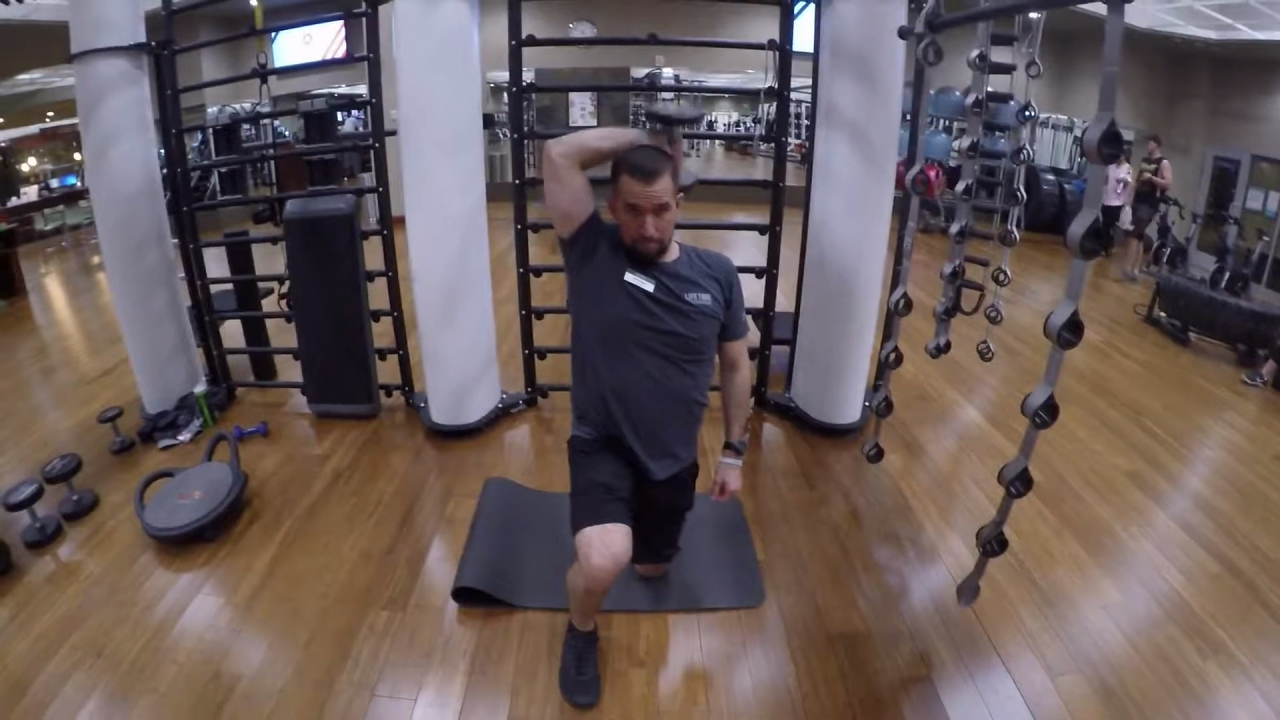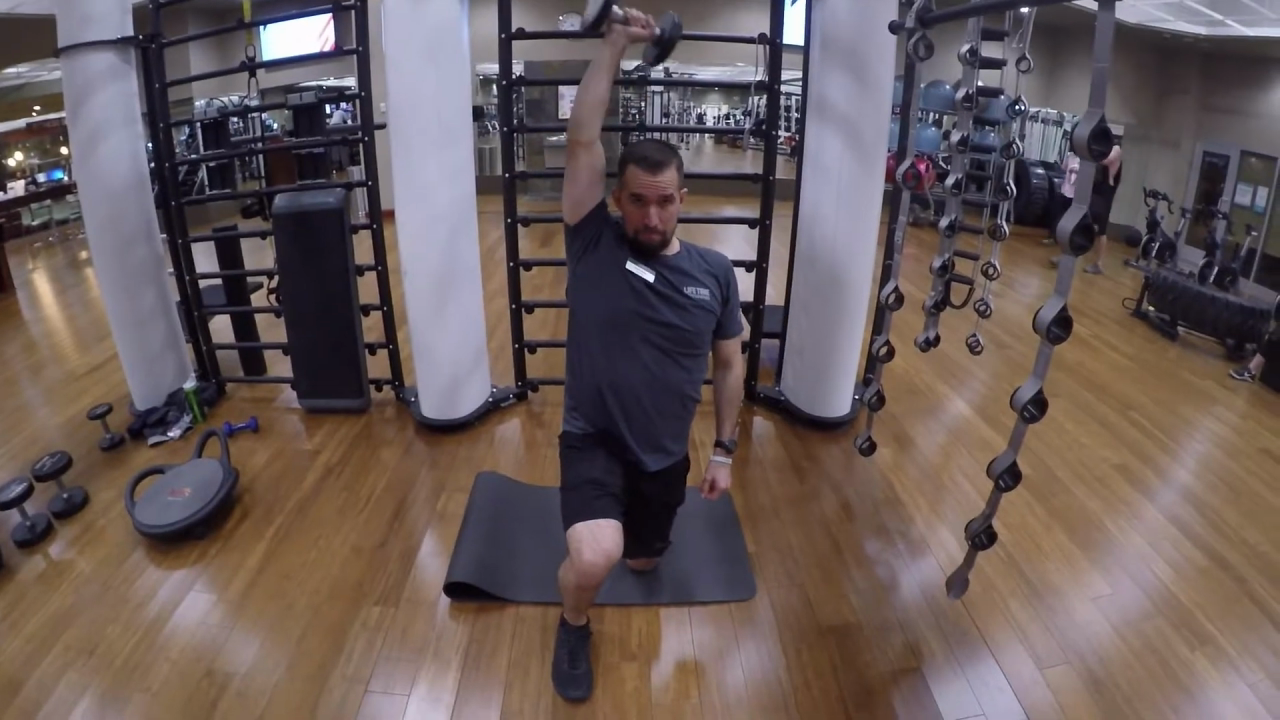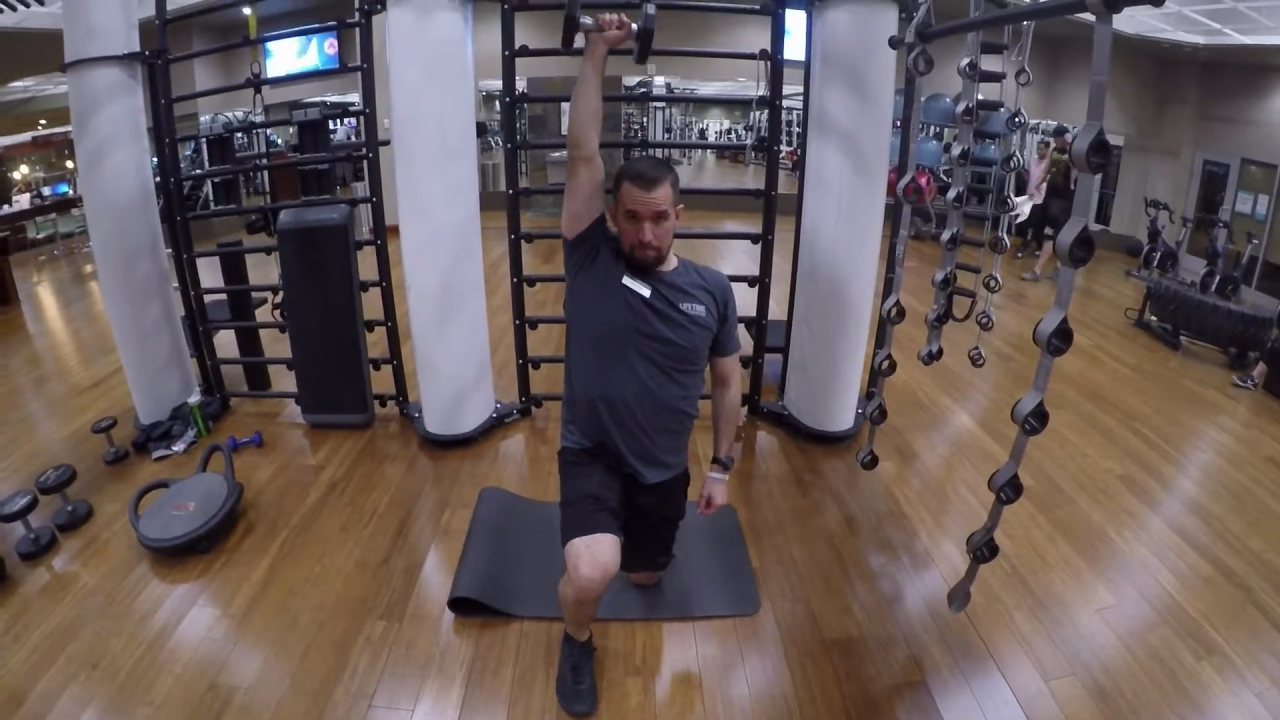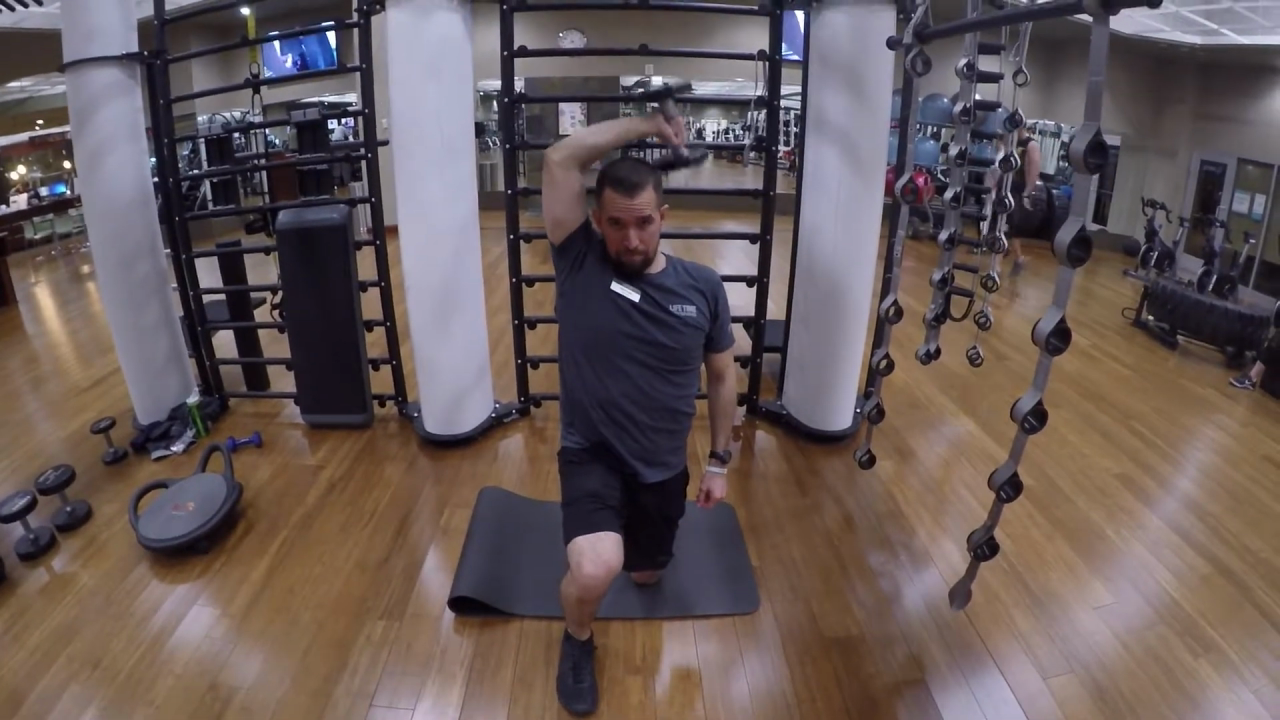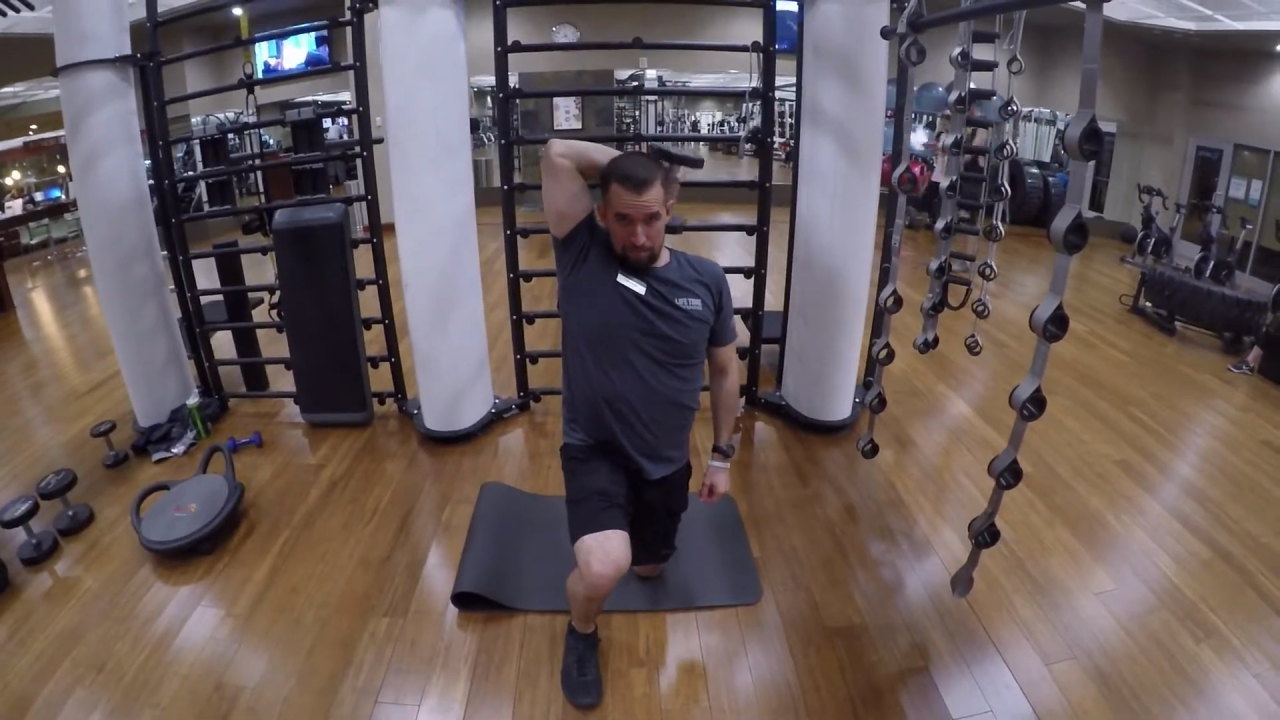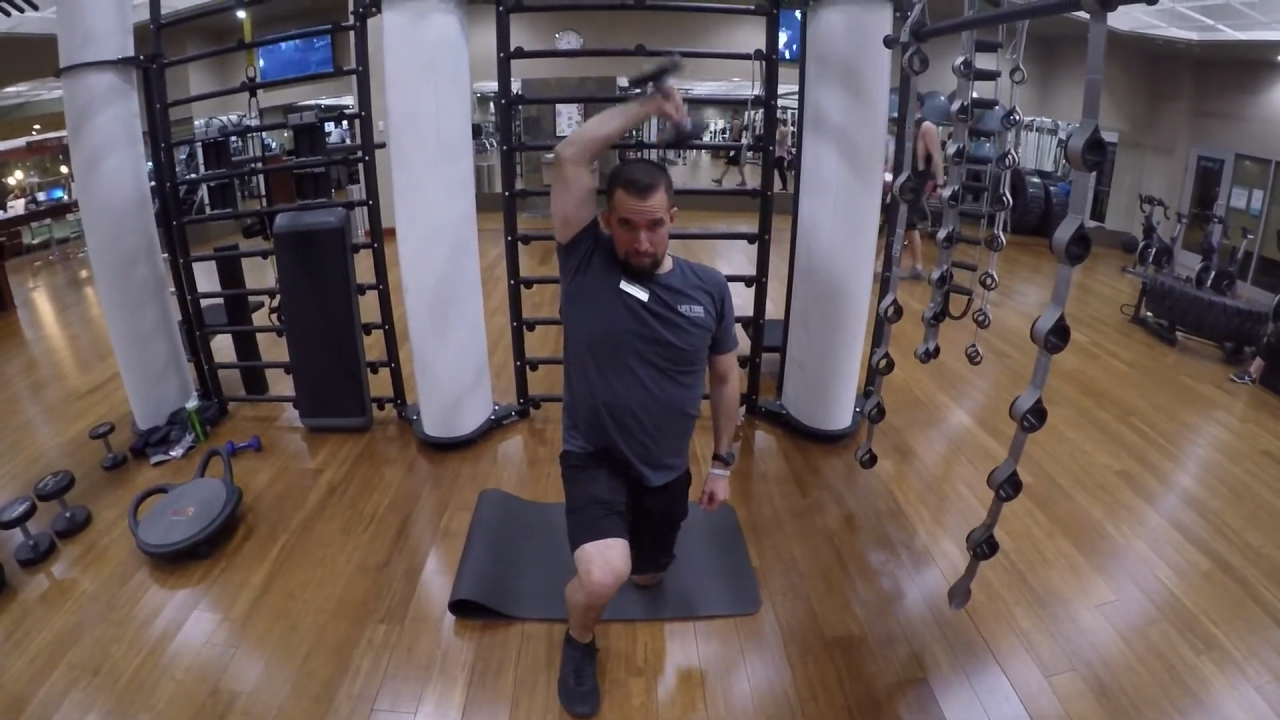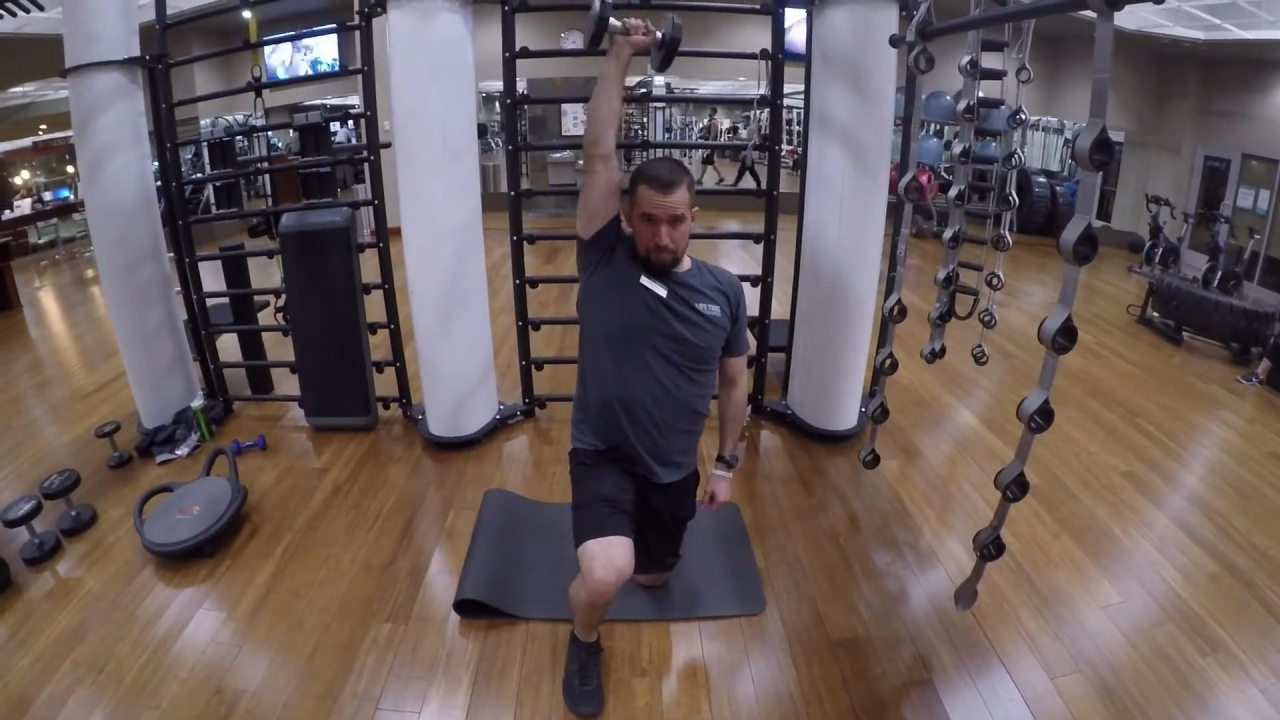
dt=0.7s
person 1, frame 1
left shoulder: (716, 273)
right shoulder: (592, 252)
left elbow: (736, 366)
right elbow: (557, 155)
left wrist: (734, 451)
right wrist: (645, 139)
left hip: (674, 456)
right hip: (601, 446)
left knee: (651, 567)
right knee: (602, 563)
left ankle: (645, 528)
right ankle: (581, 632)
person 1, frame 2
left shoulder: (714, 273)
right shoulder: (594, 245)
left elbow: (729, 366)
right elbow: (581, 139)
left wrist: (724, 451)
right wrist: (616, 41)
left hip: (665, 453)
right hip: (592, 440)
left knee: (643, 562)
right knee: (593, 559)
left ankle: (633, 522)
right ankle: (573, 627)
person 1, frame 3
left shoulder: (710, 290)
right shoulder: (590, 262)
left elbow: (727, 382)
right elbow: (582, 156)
left wrist: (721, 466)
right wrist: (596, 51)
left hip: (665, 468)
right hip: (591, 455)
left knee: (646, 575)
right knee: (590, 574)
left ankle: (635, 534)
right ankle: (576, 643)
person 1, frame 4
left shoulder: (702, 286)
right shoulder: (579, 262)
left elbow: (722, 376)
right elbow: (558, 160)
left wrist: (718, 462)
right wrist: (646, 125)
left hip: (664, 467)
right hip: (591, 456)
left knee: (645, 575)
right knee: (594, 572)
left ankle: (634, 539)
right ankle: (577, 641)
person 1, frame 5
left shoulder: (706, 280)
right shoulder: (583, 256)
left elbow: (725, 371)
right elbow: (557, 155)
left wrist: (722, 455)
right wrist: (627, 165)
left hip: (667, 460)
right hip: (594, 452)
left knee: (648, 568)
right knee: (603, 569)
left ankle: (639, 530)
right ankle: (581, 634)
person 1, frame 6
left shoulder: (707, 287)
right shoulder: (586, 262)
left elbow: (725, 379)
right elbow: (568, 158)
left wrist: (722, 463)
right wrist: (648, 107)
left hip: (666, 469)
right hip: (594, 459)
left knee: (647, 577)
right knee: (603, 577)
left ankle: (637, 540)
right ankle: (579, 643)
person 1, frame 7
left shoulder: (722, 290)
right shoulder: (605, 261)
left elbow: (734, 383)
right elbow: (598, 154)
left wrist: (726, 465)
right wrist: (620, 55)
left hip: (675, 468)
right hip: (602, 456)
left knee: (652, 577)
right knee: (606, 574)
left ankle: (645, 535)
right ankle: (583, 642)
